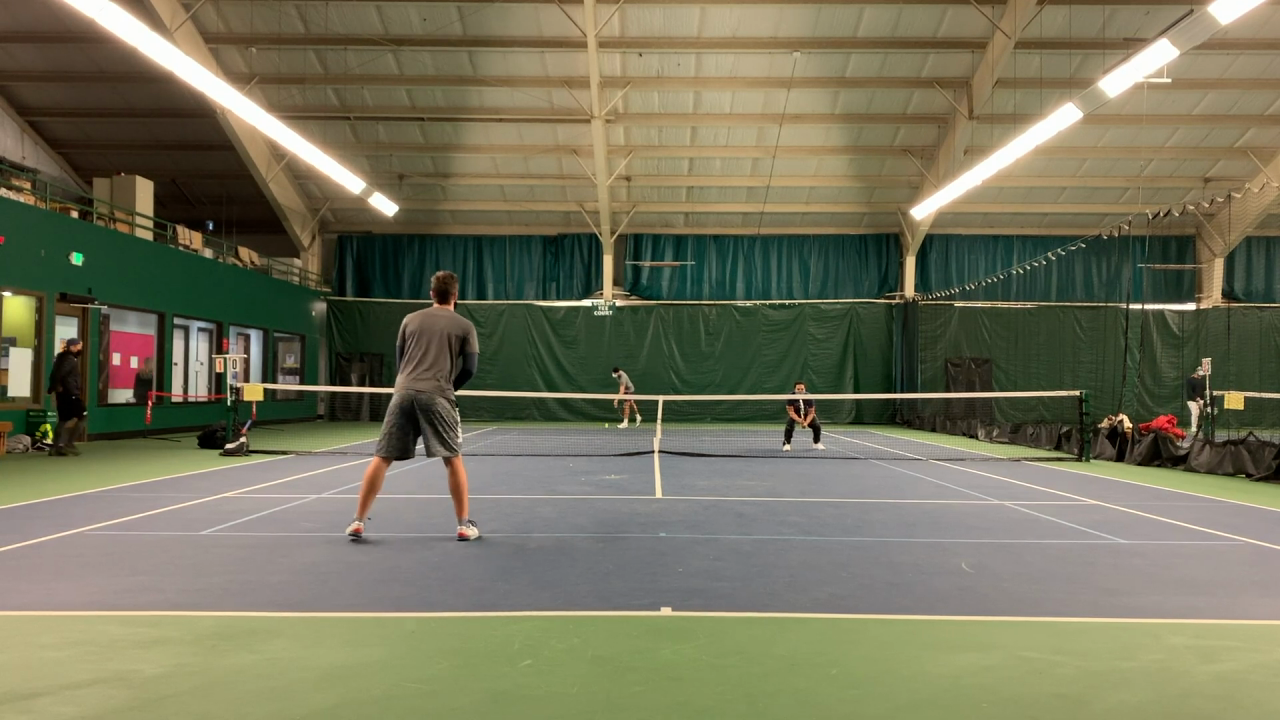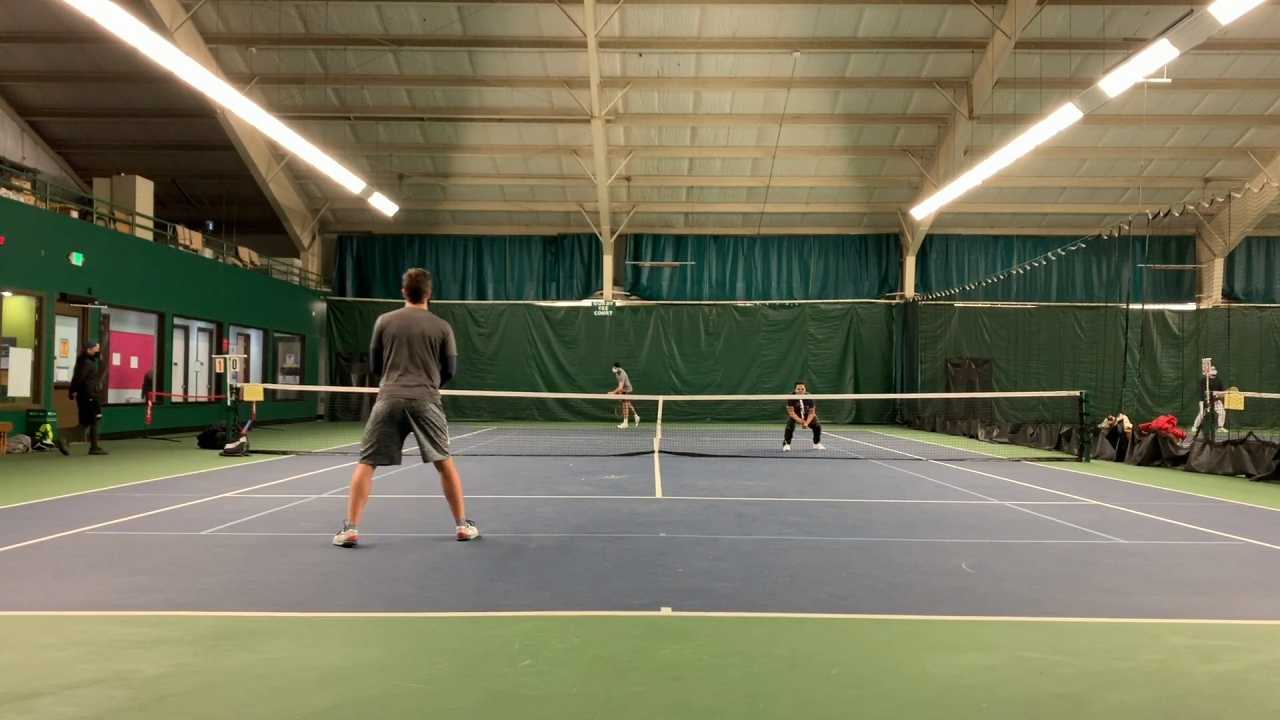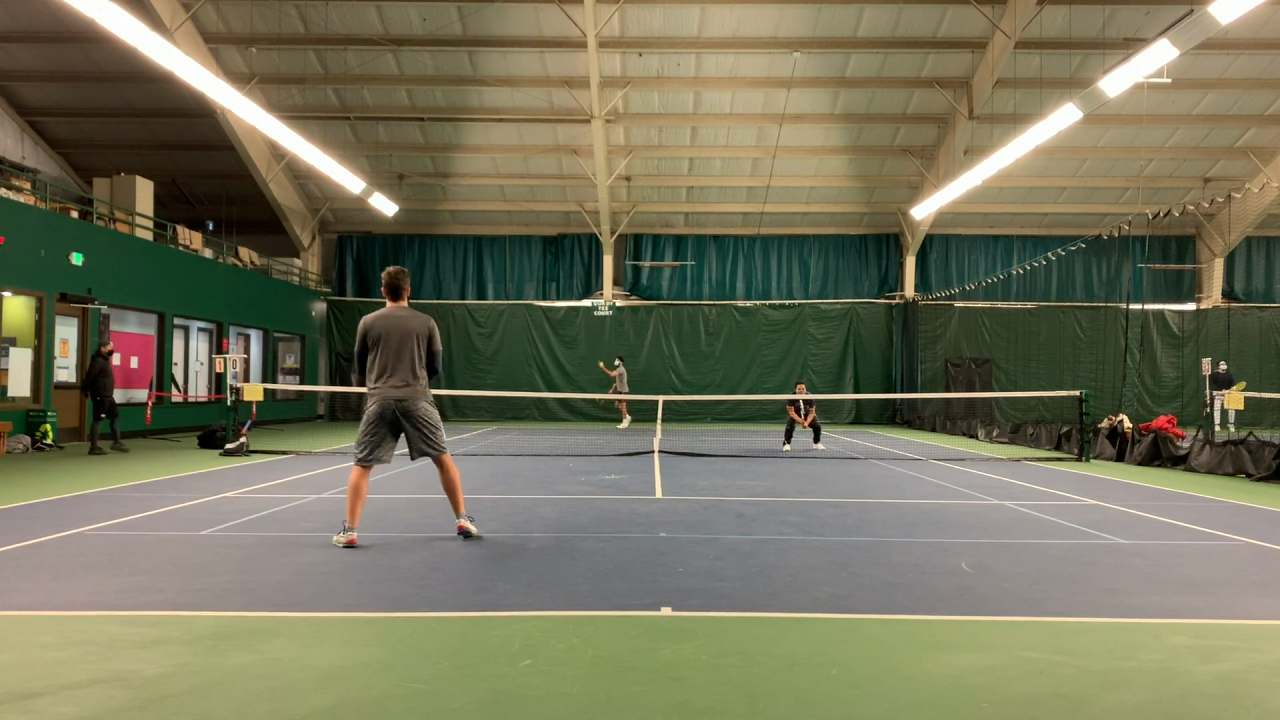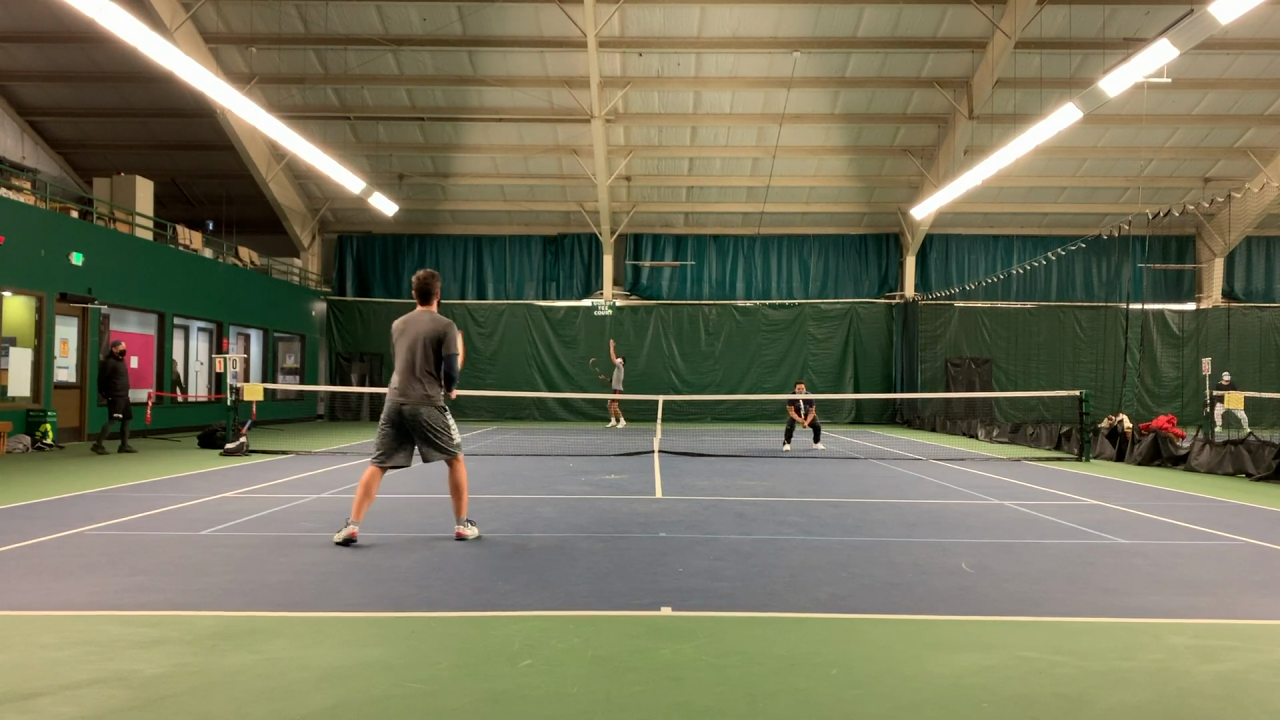
dt=0.3s
person 1, frame 1
left shoulder: (410, 320)
right shoulder: (465, 326)
right elbow: (470, 369)
left hip: (404, 393)
right hip: (437, 397)
left knee: (382, 458)
right knee: (453, 460)
left ankle: (359, 521)
right ankle: (464, 525)
person 1, frame 2
left shoulder: (384, 321)
right shoulder: (442, 327)
left elbow: (374, 364)
right elbow: (449, 371)
left hip: (389, 400)
right hip: (426, 402)
left knee: (367, 463)
right knee: (444, 463)
left ankle: (350, 529)
right ankle: (462, 525)
person 1, frame 3
left shoulder: (368, 322)
right shoulder: (426, 322)
left elbow: (360, 370)
right elbow: (435, 367)
left hip: (380, 401)
right hip: (417, 401)
left knee: (362, 466)
right knee: (443, 459)
left ankle: (350, 531)
right ankle: (462, 519)
person 1, frame 4
left shoulder: (399, 325)
right shoulder: (445, 326)
right elbow: (450, 371)
right wrist: (449, 388)
left hip: (394, 403)
right hip: (426, 406)
left knee: (378, 465)
right knee: (455, 460)
left ankle: (352, 526)
right ankle: (462, 524)
